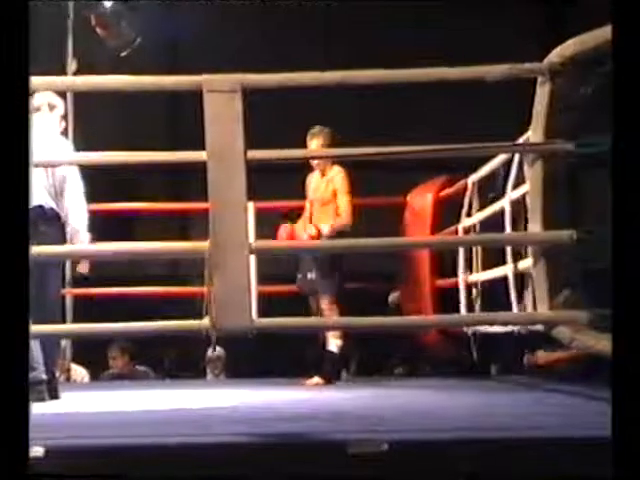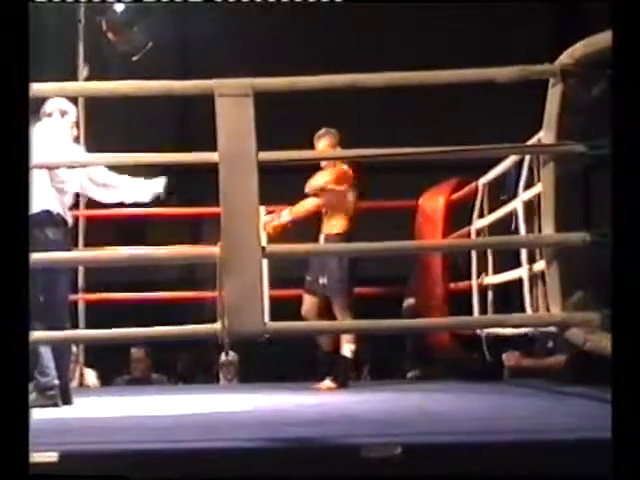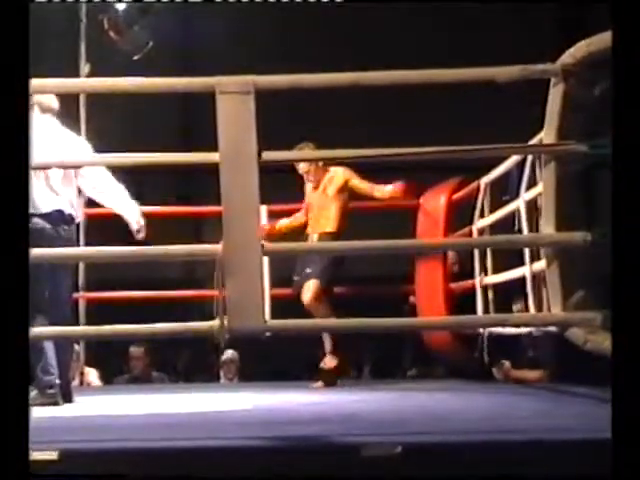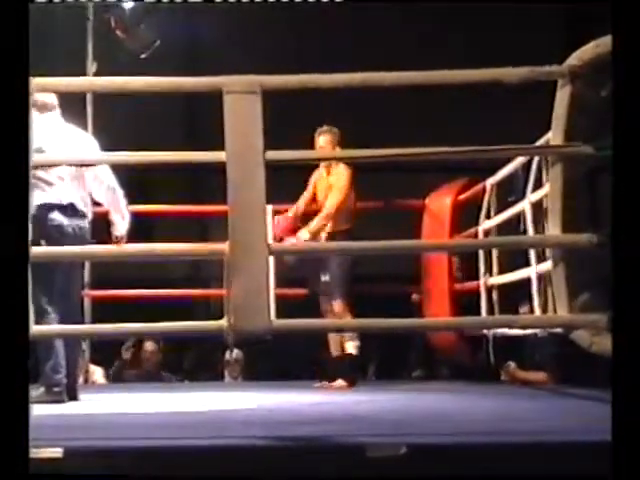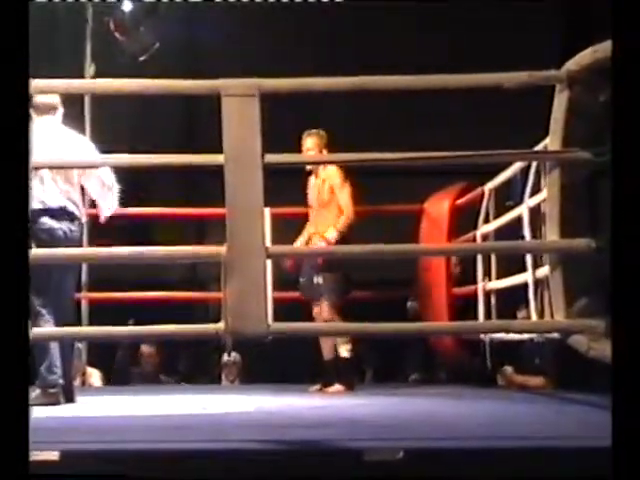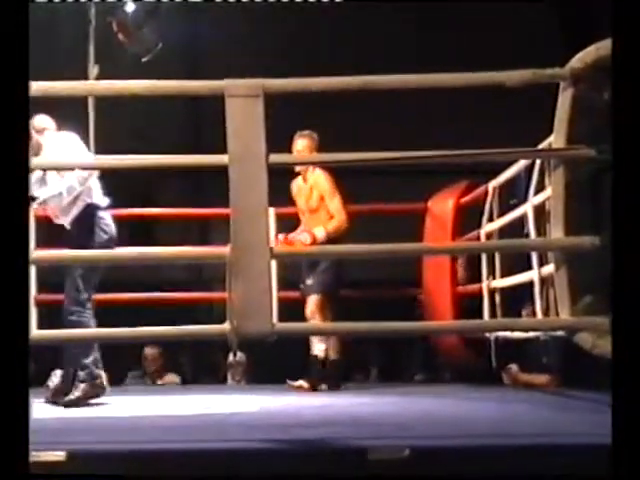
dt=0.7s
person 1, frame 1
right shoulder: (56, 142)
right elbow: (72, 196)
right wrist: (79, 240)
right hip: (45, 225)
left knee: (38, 304)
right knee: (47, 306)
right ankle: (47, 380)
person 1, frame 2
right shoulder: (61, 146)
right elbow: (98, 180)
right wrist: (145, 187)
left hip: (37, 228)
right hip: (49, 228)
left knee: (37, 311)
right knee: (55, 311)
left ankle: (46, 385)
right ankle: (58, 385)
person 1, frame 3
left shoulder: (33, 136)
right shoulder: (70, 141)
right elbow: (101, 181)
right wrist: (133, 213)
left hip: (35, 226)
right hip: (62, 226)
left knee: (38, 308)
right knee: (60, 307)
left ankle: (48, 385)
right ankle: (63, 383)
person 1, frame 4
left shoulder: (34, 133)
right shoulder: (81, 137)
right elbow: (105, 181)
right wrist: (120, 220)
left hip: (46, 220)
right hip: (77, 222)
left knee: (48, 303)
right knee: (70, 303)
left ankle: (54, 383)
right ankle: (70, 381)
person 1, frame 5
left shoulder: (31, 137)
right shoulder: (76, 140)
right elbow: (104, 180)
right wrist: (107, 207)
left hip: (40, 225)
right hip: (70, 226)
left knee: (42, 307)
right knee: (63, 307)
left ankle: (49, 385)
right ankle: (65, 385)
person 1, frame 6
left shoulder: (63, 140)
right shoulder: (52, 158)
left elbow: (87, 169)
right elbow: (42, 187)
left wrist: (55, 198)
left hip: (90, 223)
right hip: (87, 226)
left knee: (77, 302)
right knee: (76, 302)
left ankle: (91, 376)
right ankle: (69, 382)
person 2, frame 1
left shoulder: (340, 176)
right shoulder: (311, 179)
left elbow: (345, 218)
left wrist: (320, 230)
right wrist: (297, 229)
left knee: (329, 306)
right knee: (317, 309)
left ankle: (329, 369)
right ankle: (332, 361)
person 2, frame 2
left shoulder: (345, 173)
right shoulder: (325, 176)
left elbow: (316, 193)
right elbow: (312, 194)
left wrist: (285, 215)
left hip: (339, 245)
right hip: (322, 244)
left knee: (341, 310)
right knee: (309, 311)
left ankle: (341, 373)
right ankle: (330, 359)
person 2, frame 3
left shoulder: (339, 174)
right shoulder: (309, 185)
left elbow: (370, 188)
left wrist: (390, 189)
right wrist: (275, 226)
left hip: (332, 243)
right hip: (311, 245)
left knee: (308, 297)
right knee: (320, 303)
left ankle: (334, 348)
right ankle: (331, 371)
person 2, frame 4
left shoulder: (344, 173)
right shoulder: (318, 174)
left elbow: (330, 211)
right elbow: (302, 204)
left wrist: (303, 236)
right wrist: (288, 218)
left hip: (339, 242)
right hip: (322, 243)
left knee: (340, 308)
right knee: (327, 311)
left ankle: (349, 373)
right ankle: (337, 370)
person 2, frame 5
left shoulder: (335, 174)
right shoulder: (311, 181)
left elbow: (349, 213)
left wrist: (329, 238)
right wrist: (298, 245)
right hip: (313, 251)
left knee: (329, 314)
right knee: (318, 316)
left ankle: (345, 377)
right ankle: (330, 375)
person 2, frame 6
left shoulder: (322, 180)
right shoulder: (296, 185)
left elbow: (342, 220)
left wrist: (315, 235)
right wrist: (293, 238)
left knee: (312, 311)
right knee: (324, 315)
left ankle: (315, 376)
right ankle: (332, 376)
